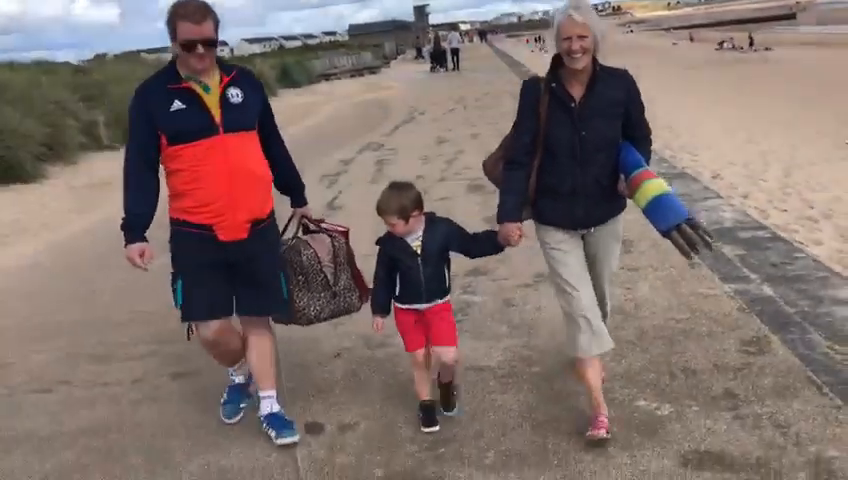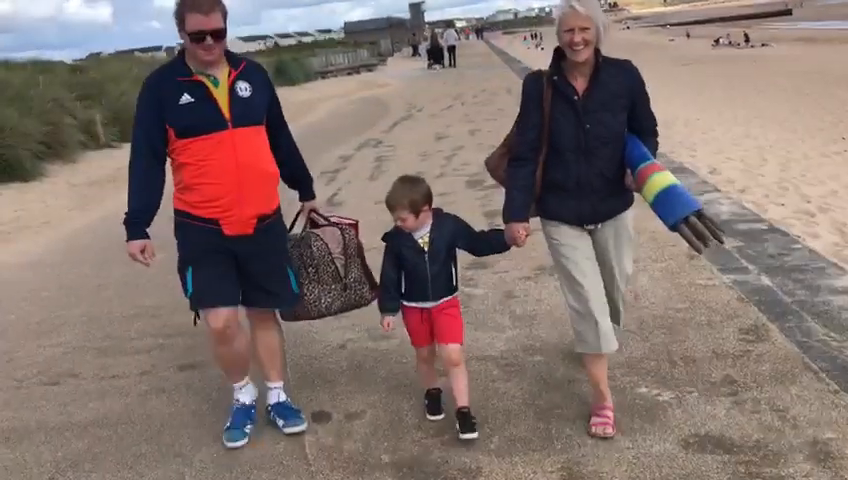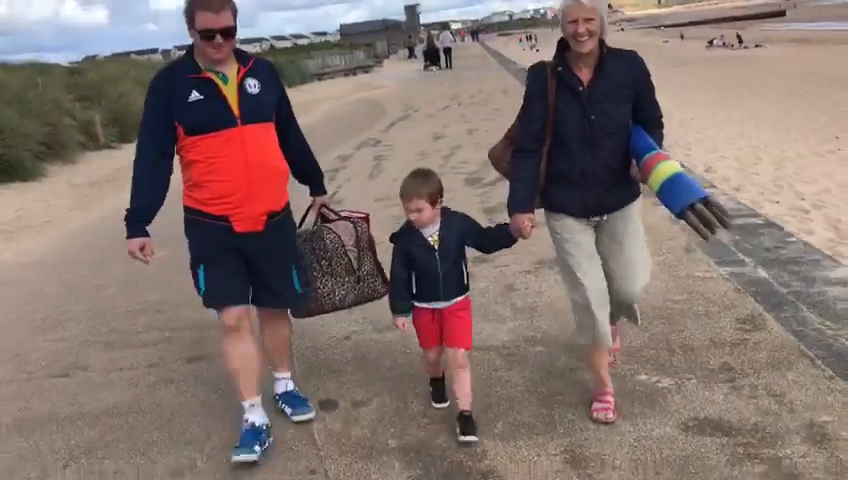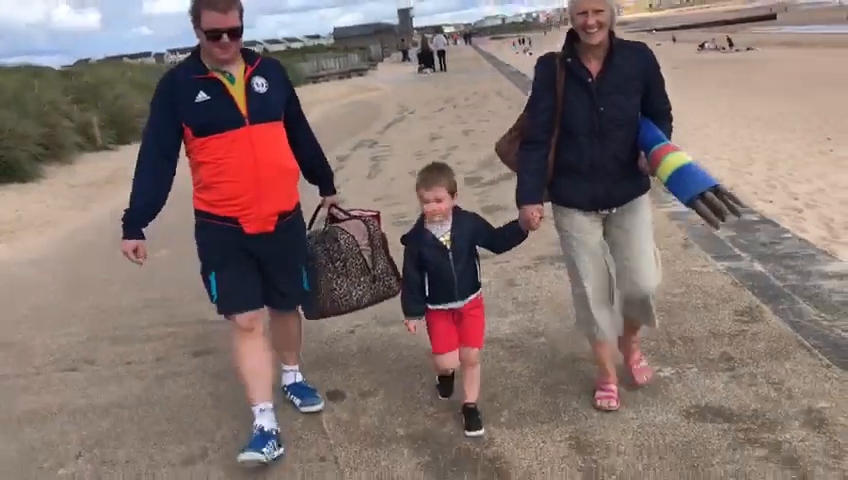
dt=0.1s
person 1, frame 1
left shoulder: (245, 83)
right shoulder: (153, 96)
left elbow: (273, 146)
right elbow: (140, 168)
left wrist: (298, 197)
right wrist: (135, 231)
left hip: (257, 229)
right hip: (195, 236)
left knee: (257, 321)
right knee: (211, 330)
left ankle: (269, 407)
right ankle: (238, 374)
person 1, frame 2
left shoulder: (253, 75)
right shoulder: (161, 87)
left elbow: (280, 139)
right elbow: (146, 160)
left wrist: (306, 191)
right wrist: (137, 226)
left hip: (264, 221)
right hip: (202, 229)
left knee: (266, 312)
right knee: (220, 320)
left ankle: (276, 397)
right ankle: (243, 397)
person 1, frame 3
left shoulder: (263, 73)
right shoulder: (169, 85)
left elbow: (290, 136)
right elbow: (152, 159)
left wrist: (316, 185)
right wrist: (138, 223)
left hip: (273, 219)
right hip: (211, 226)
left knee: (275, 309)
right knee: (232, 320)
left ankle: (284, 385)
right ankle: (254, 421)
person 1, frame 4
left shoulder: (270, 72)
right shoulder: (177, 86)
left elbow: (300, 135)
right elbow: (156, 159)
left wrist: (326, 185)
right wrist: (136, 224)
left hip: (283, 219)
right hip: (221, 228)
left knee: (286, 308)
right knee: (244, 323)
left ankle: (292, 376)
right ankle: (265, 426)
person 2, frame 1
left shoulder: (620, 85)
right shoulder: (536, 92)
left elbow: (640, 140)
right elbow: (519, 157)
right wrist: (509, 215)
left hip: (606, 214)
right hip: (554, 220)
left knee: (598, 296)
right knee: (579, 307)
left ankle: (588, 358)
right ankle: (599, 408)
person 2, frame 2
left shoulder: (624, 76)
right shoulder: (539, 86)
left elbow: (646, 133)
right elbow: (523, 154)
right wrist: (515, 213)
left hip: (613, 209)
right hip: (561, 216)
left knee: (612, 289)
right knee: (587, 302)
left ankle: (596, 341)
right ankle: (602, 398)
person 2, frame 3
left shoulder: (629, 67)
right shoulder: (543, 77)
left elbow: (651, 124)
right elbow: (527, 145)
right wrist: (520, 205)
left hip: (620, 201)
right hip: (566, 208)
left knee: (629, 285)
right knee: (588, 296)
left ankle: (608, 325)
right ankle: (603, 385)
person 2, frame 4
left shoulder: (640, 59)
right shoulder: (551, 70)
left elbow: (660, 117)
right elbow: (537, 137)
right wrist: (529, 197)
left hip: (629, 194)
right hip: (574, 200)
left knee: (643, 284)
right knee: (591, 290)
left ankle: (630, 342)
right ankle: (606, 375)
person 3, frame 1
left shoulder: (442, 229)
right shoulder: (389, 244)
left elbow: (472, 245)
right elbow: (382, 278)
left wrist: (501, 238)
right wrist: (379, 310)
left hip: (439, 305)
right hip: (406, 310)
left knee: (447, 358)
right knee: (419, 359)
left ankle: (446, 382)
right ankle: (426, 403)
person 3, frame 2
left shoulder: (449, 225)
right shoulder: (396, 240)
left elbow: (478, 244)
right elbow: (389, 276)
left wrist: (506, 236)
right wrist: (388, 309)
left hip: (447, 303)
right hip: (413, 307)
left knee: (453, 355)
right knee: (425, 354)
left ankle: (463, 410)
right ankle: (432, 392)
person 3, frame 3
left shoulder: (458, 223)
right shoulder: (405, 238)
left elbow: (486, 241)
right elbow: (399, 276)
left wrist: (512, 230)
right wrist: (400, 310)
left hip: (457, 303)
right hip: (424, 308)
left knee: (459, 359)
right knee: (432, 355)
left ankle: (465, 414)
right ankle: (436, 380)
person 3, frame 4
left shoulder: (469, 223)
right shoulder: (417, 239)
left elbow: (497, 241)
right elbow: (411, 277)
left wrist: (521, 227)
right wrist: (412, 312)
left hip: (471, 302)
right hip: (438, 309)
left knee: (471, 358)
right knee: (447, 362)
left ankle: (470, 406)
right ankle: (444, 373)
